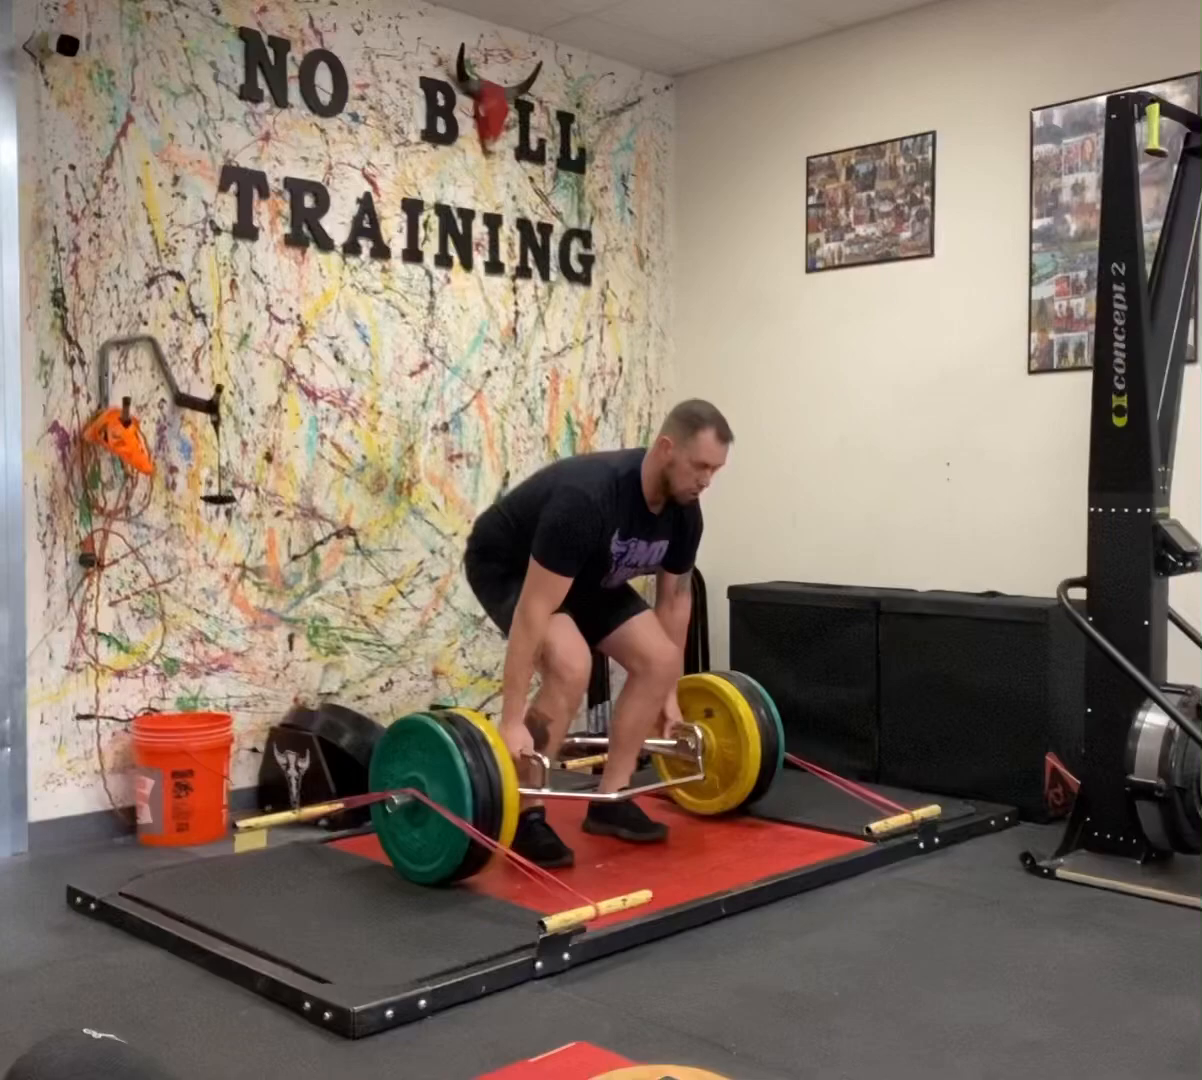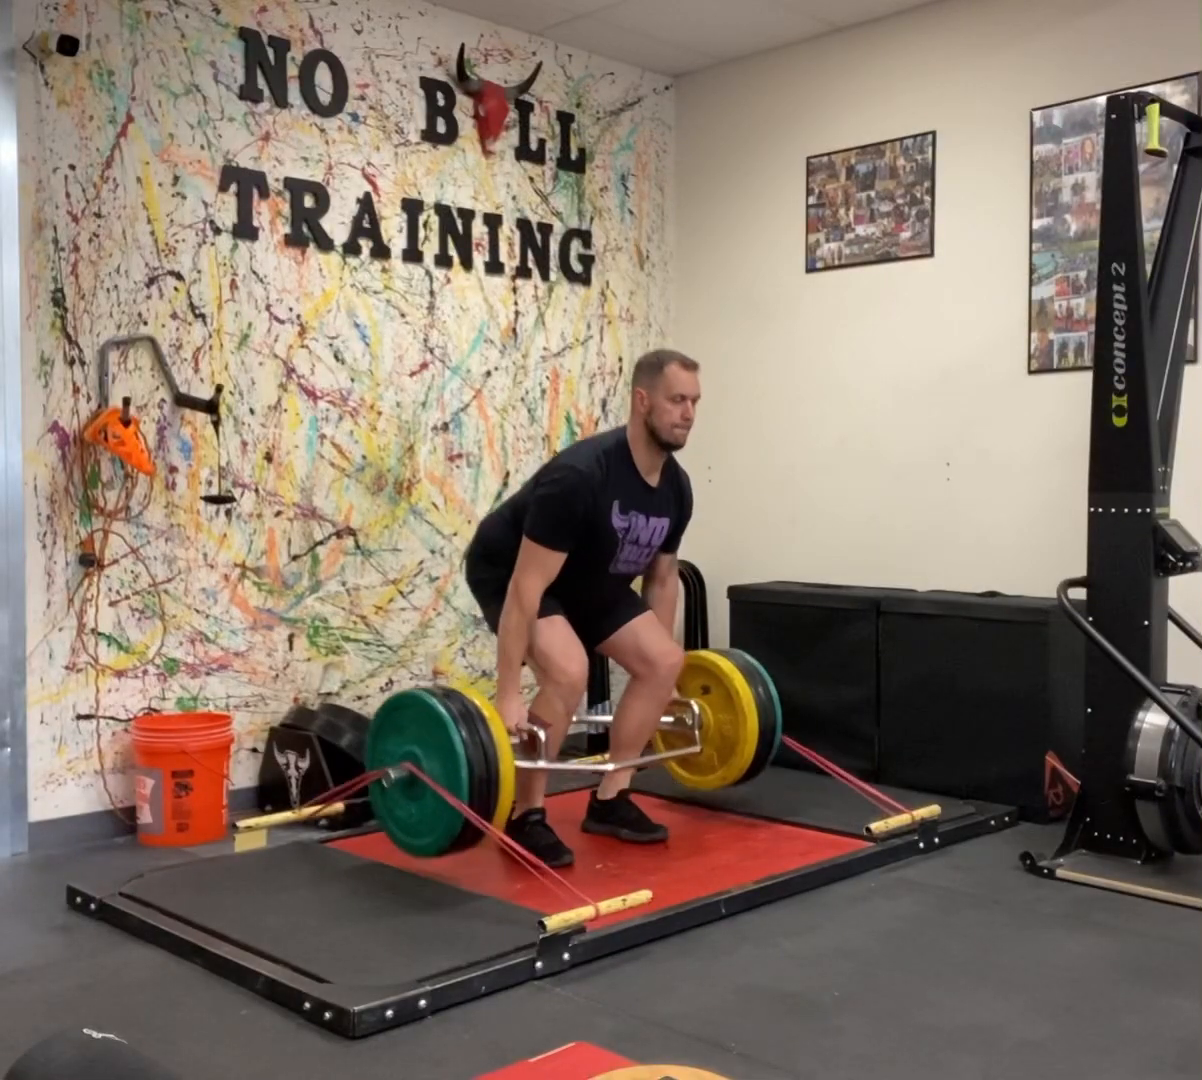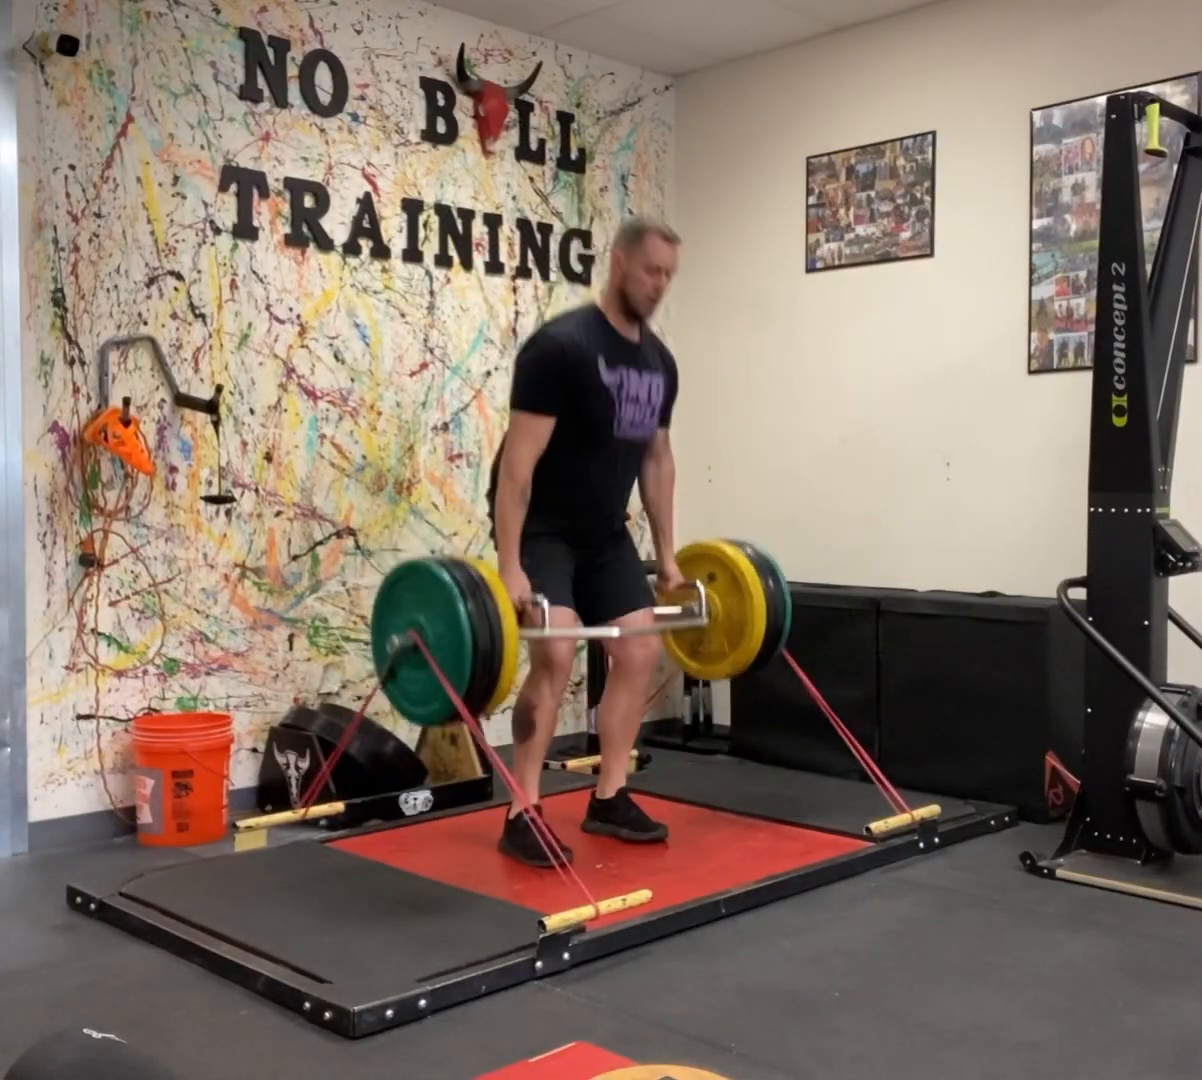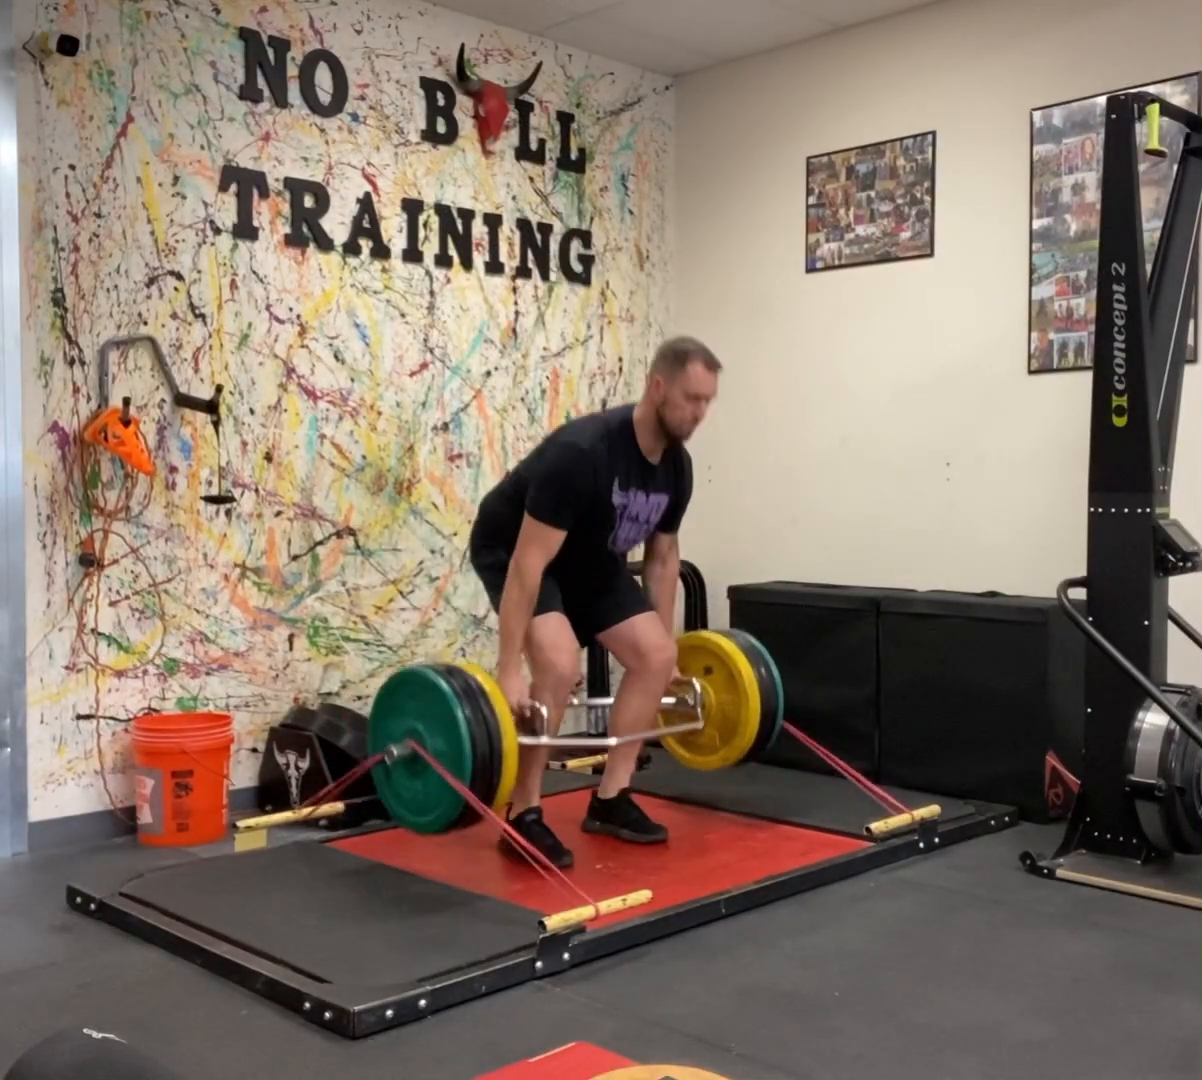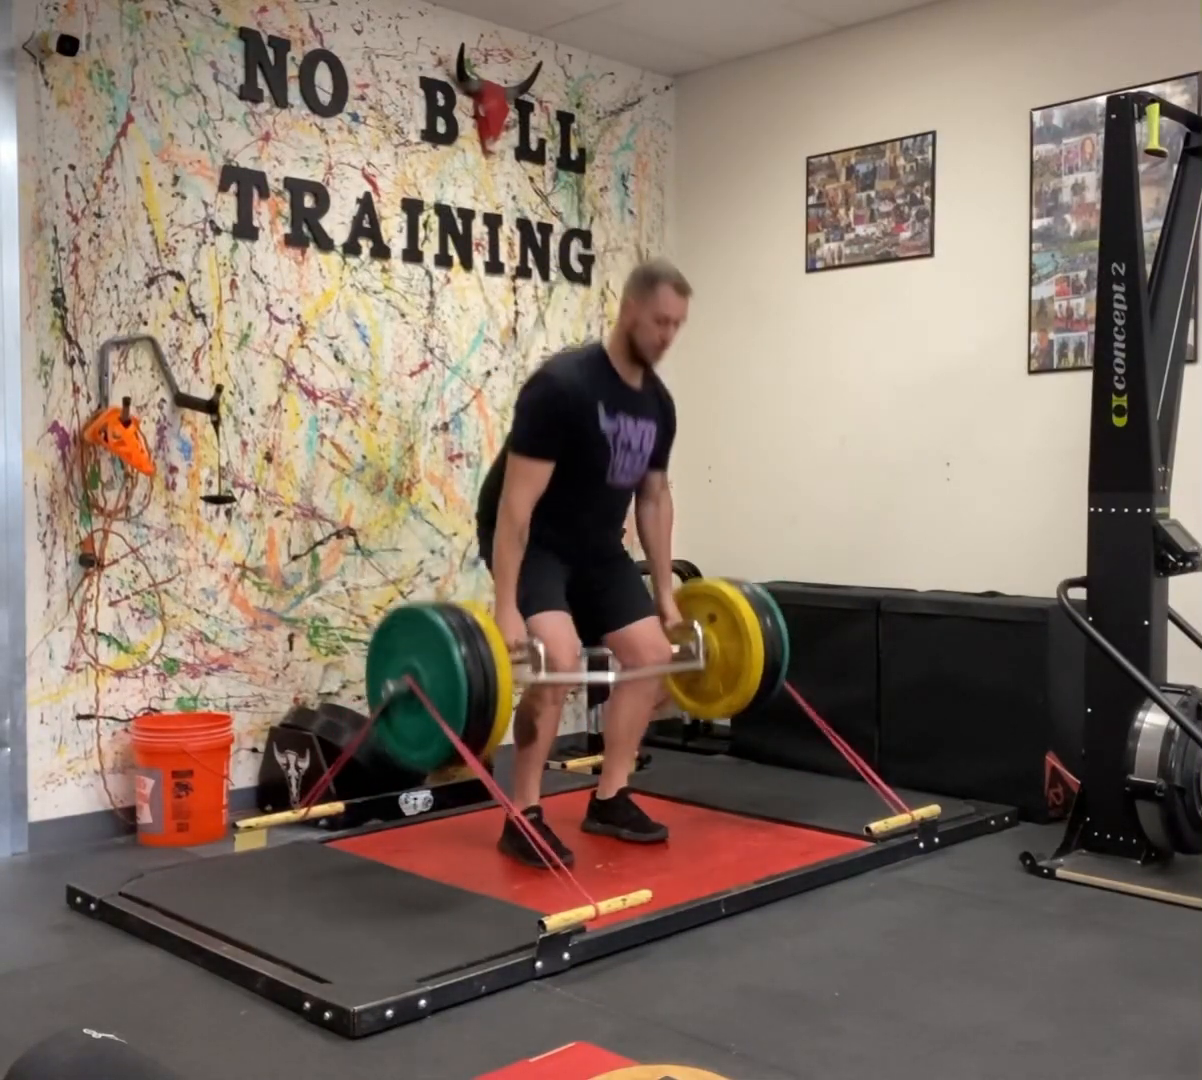
dt=1s
person 1, frame 1
left shoulder: (684, 511)
right shoulder: (587, 498)
left elbow: (675, 596)
right elbow: (533, 610)
left wrist: (671, 697)
right wrist: (511, 721)
right hip: (505, 565)
left knee: (661, 659)
right knee: (571, 666)
left ankle: (609, 800)
right ankle: (525, 817)
person 1, frame 2
left shoulder: (675, 488)
right shoulder: (579, 476)
left elbow: (661, 577)
right elbow: (527, 589)
left wrist: (664, 647)
right wrist: (508, 700)
right hip: (506, 571)
left knee: (665, 664)
right knee: (568, 671)
left ankle: (609, 801)
right ankle: (525, 819)
person 1, frame 3
left shoulder: (659, 360)
right shoulder: (562, 345)
left elbow: (658, 458)
right elbow: (518, 460)
left wrist: (666, 552)
right wrist: (510, 568)
left hip: (602, 531)
right hip: (540, 526)
left knee: (640, 653)
right knee: (555, 655)
left ankle: (608, 798)
right ankle: (522, 814)
person 1, frame 4
left shoulder: (675, 466)
right shoulder: (581, 452)
left elbow: (663, 558)
right elbow: (528, 564)
left wrist: (667, 641)
right wrist: (510, 674)
left hip: (592, 561)
right hip: (510, 549)
left knee: (656, 658)
right knee: (556, 668)
left ankle: (609, 799)
right ankle: (522, 819)
person 1, frame 5
left shoulder: (658, 402)
right shoulder: (564, 385)
left elbow: (655, 499)
right elbow: (518, 500)
left wrist: (666, 594)
right wrist: (507, 611)
left hip: (596, 546)
right hip: (532, 541)
left knee: (650, 655)
right knee: (559, 660)
left ankle: (609, 799)
right ankle: (523, 814)
